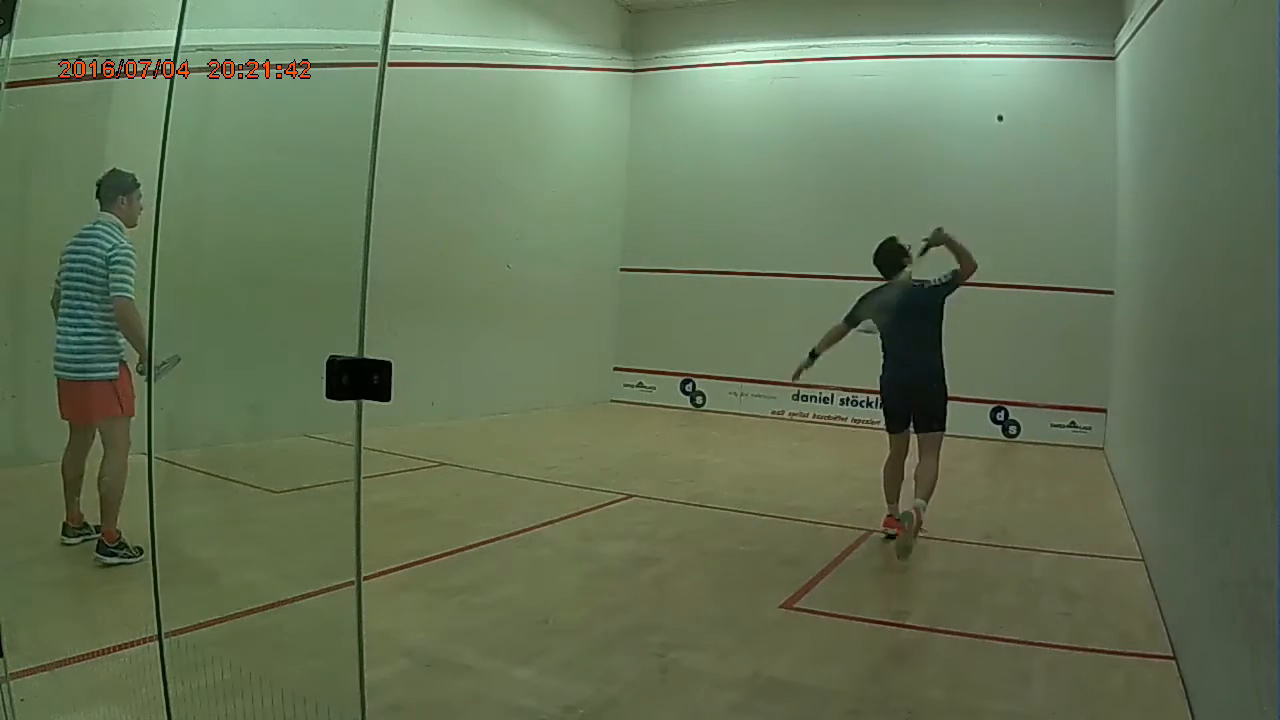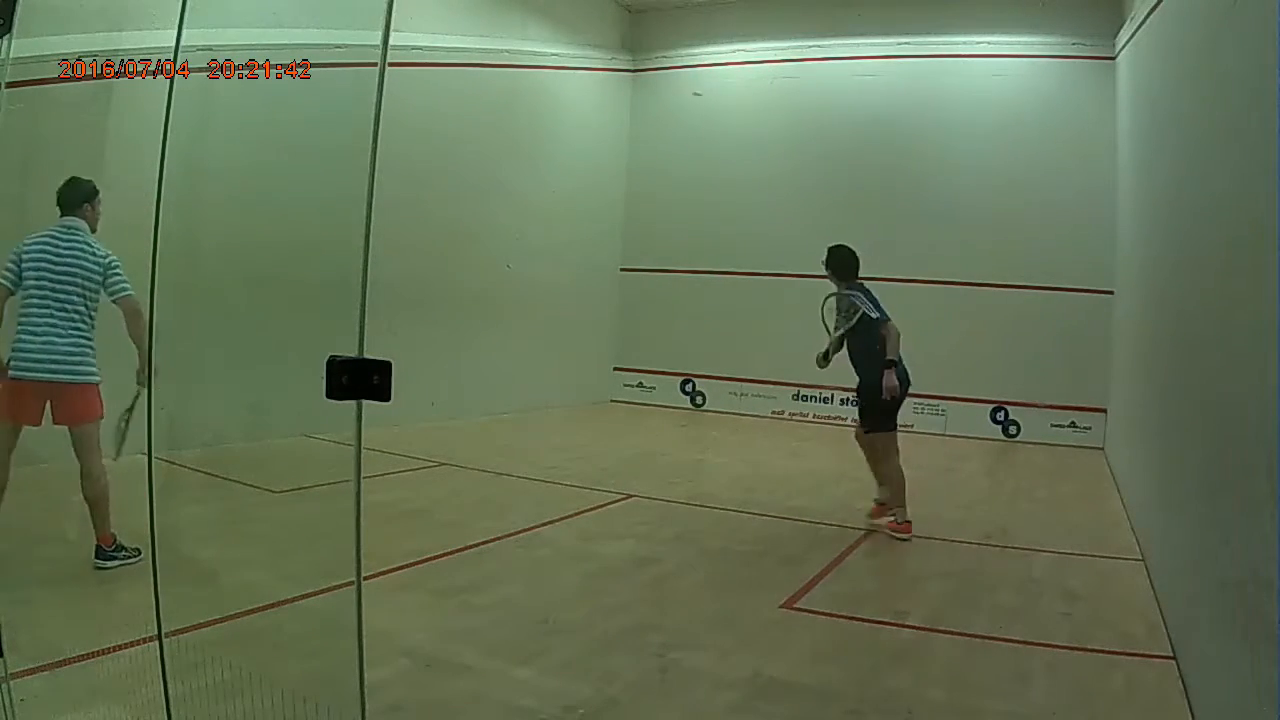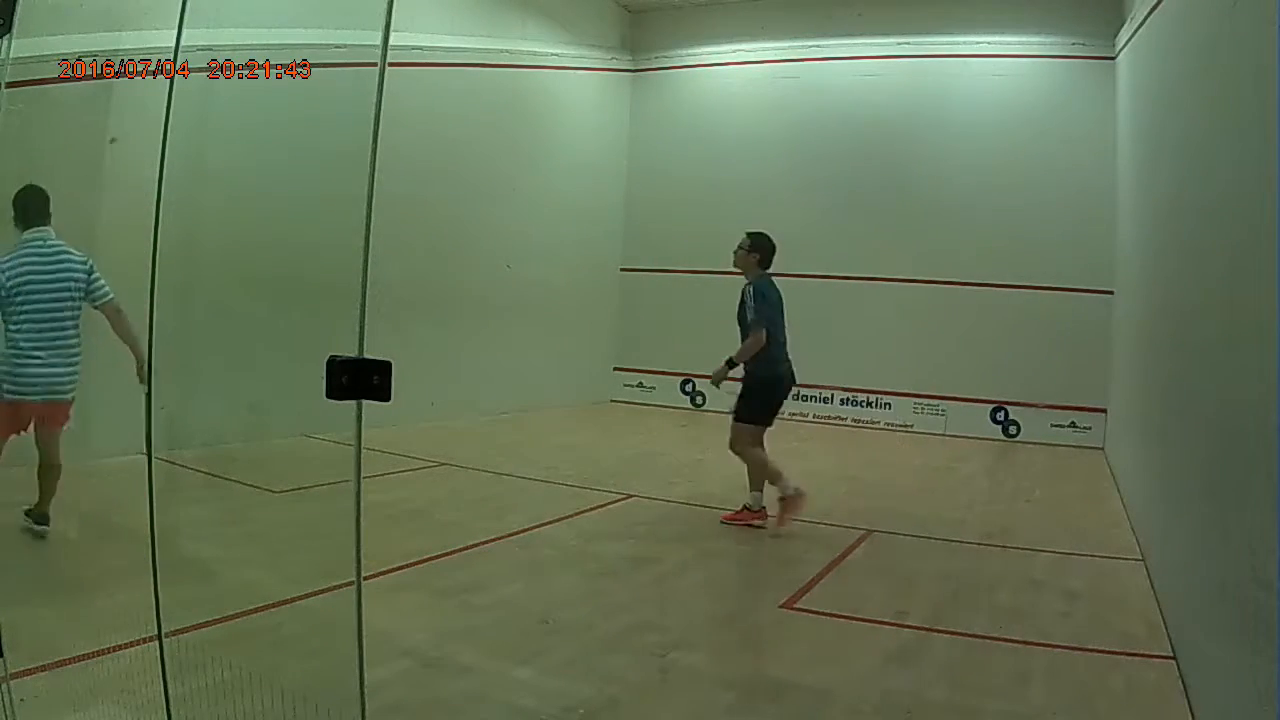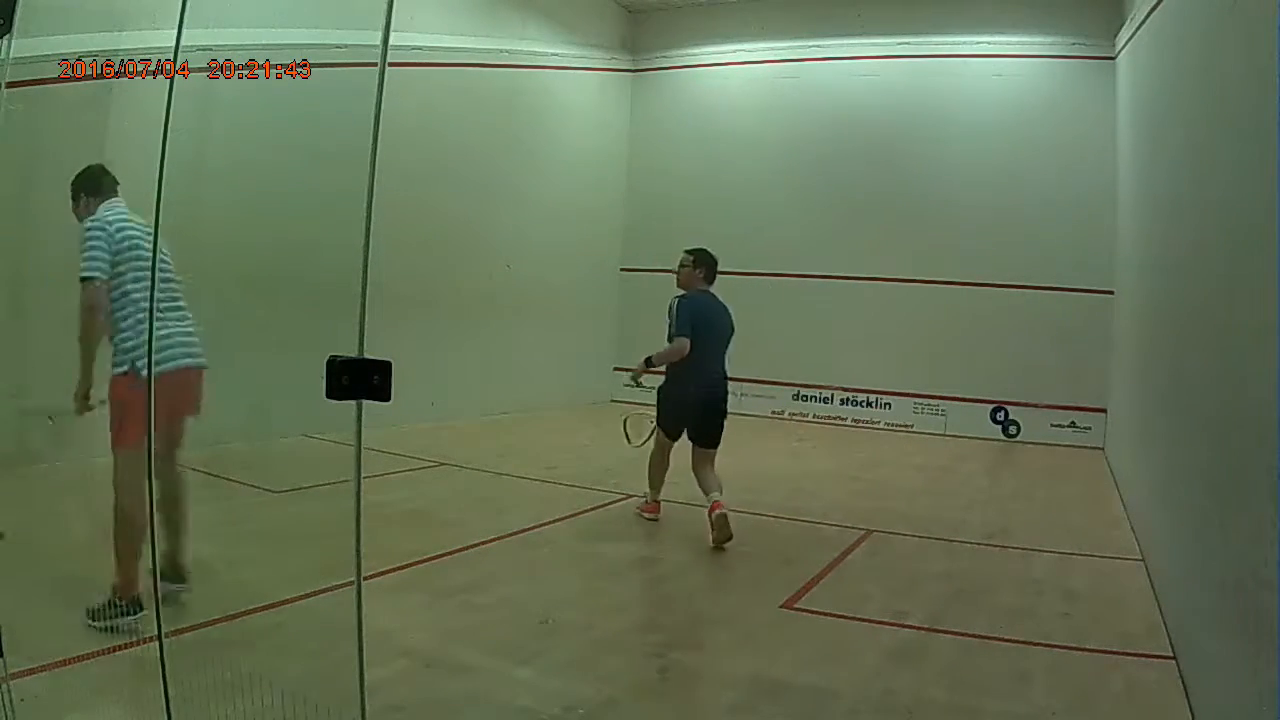
dt=0.5s
person 1, frame 1
left shoulder: (74, 243)
right shoulder: (119, 247)
left elbow: (56, 302)
right elbow: (124, 310)
right wrist: (145, 353)
left hip: (67, 361)
right hip: (102, 364)
left knee: (78, 441)
right knee: (116, 449)
left ankle: (74, 522)
right ankle: (110, 541)
person 1, frame 2
right shoulder: (100, 256)
right elbow: (134, 311)
right wrist: (144, 361)
right hip: (76, 369)
right knee: (91, 457)
right ankle: (105, 544)
person 1, frame 3
right shoulder: (77, 262)
right elbow: (115, 313)
right wrist: (140, 358)
right hip: (63, 378)
right knee: (49, 443)
right ankle: (42, 512)
person 1, frame 4
left shoulder: (99, 229)
right shoulder: (143, 232)
left elbow: (95, 302)
left wrist: (86, 376)
left hip: (144, 363)
right hip: (187, 358)
left knee: (129, 477)
right knee: (165, 466)
left ankle: (127, 596)
right ankle: (173, 565)
person 2, frame 1
left shoulder: (875, 297)
right shoulder: (926, 291)
left elbow: (841, 328)
right elbow: (968, 269)
left wrist: (813, 355)
right wrist: (949, 242)
left hip: (892, 386)
right hip: (929, 385)
left knee: (896, 453)
right knee: (929, 454)
left ankle: (892, 517)
right ankle: (914, 511)
person 2, frame 2
left shoulder: (855, 297)
right shoulder: (850, 298)
left elbow: (891, 330)
right elbow: (842, 335)
left wrist: (889, 369)
right wrist: (828, 352)
left hip: (880, 382)
right hip: (884, 381)
left knee: (886, 452)
right knee: (865, 437)
left ankle: (901, 520)
right ankle: (885, 500)
person 2, frame 3
left shoulder: (753, 289)
right shoulder: (767, 288)
left elbow: (759, 337)
left wrist: (729, 364)
left hip: (764, 376)
right hip: (779, 374)
left knee: (741, 444)
right knee: (752, 442)
left ankle: (790, 492)
right ankle: (755, 506)
person 2, frame 4
left shoulder: (683, 303)
right shoulder: (724, 313)
left elbow: (681, 348)
left wrist: (647, 363)
left hip: (681, 391)
right hip: (716, 394)
left knee: (662, 446)
right knee: (704, 464)
left ankle: (652, 502)
right ankle: (716, 504)
